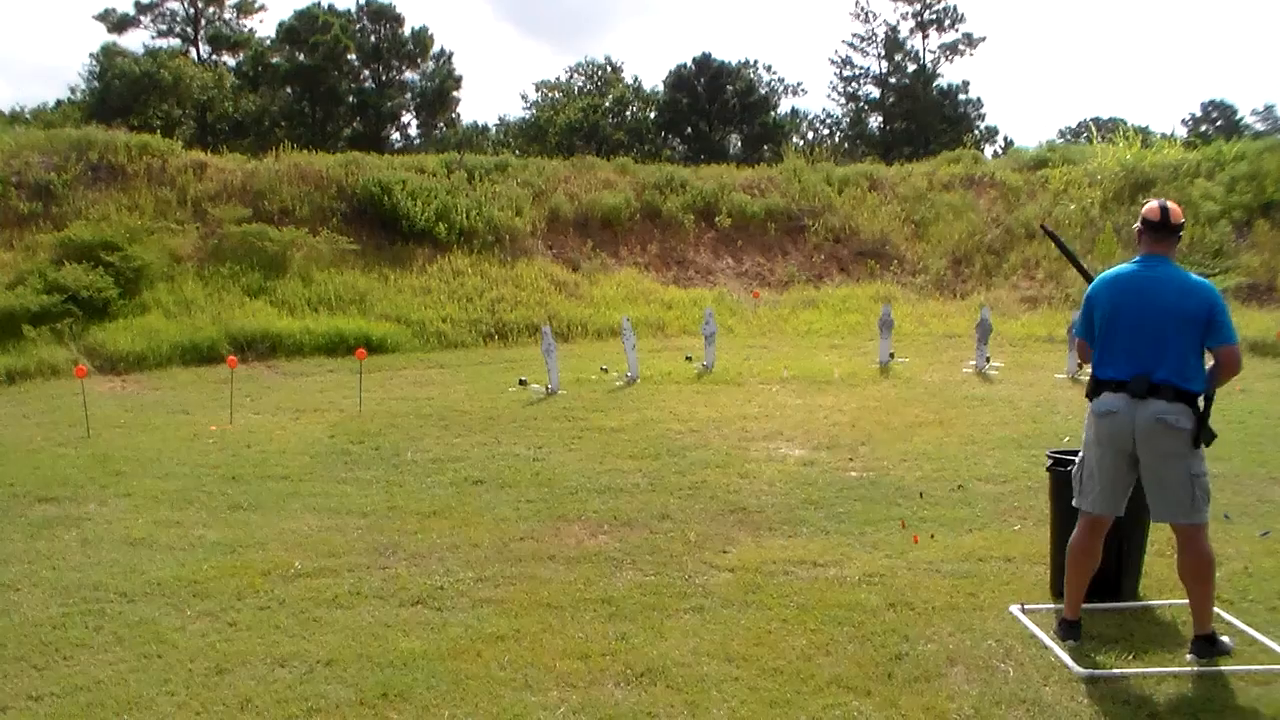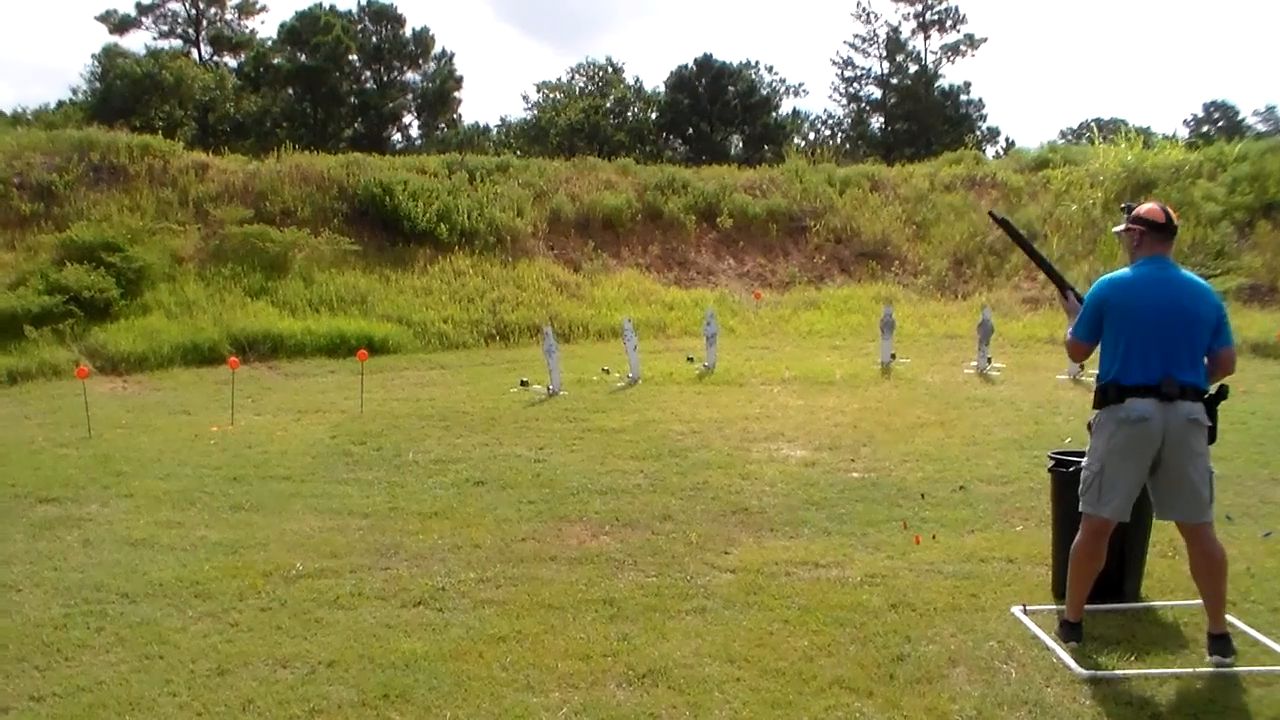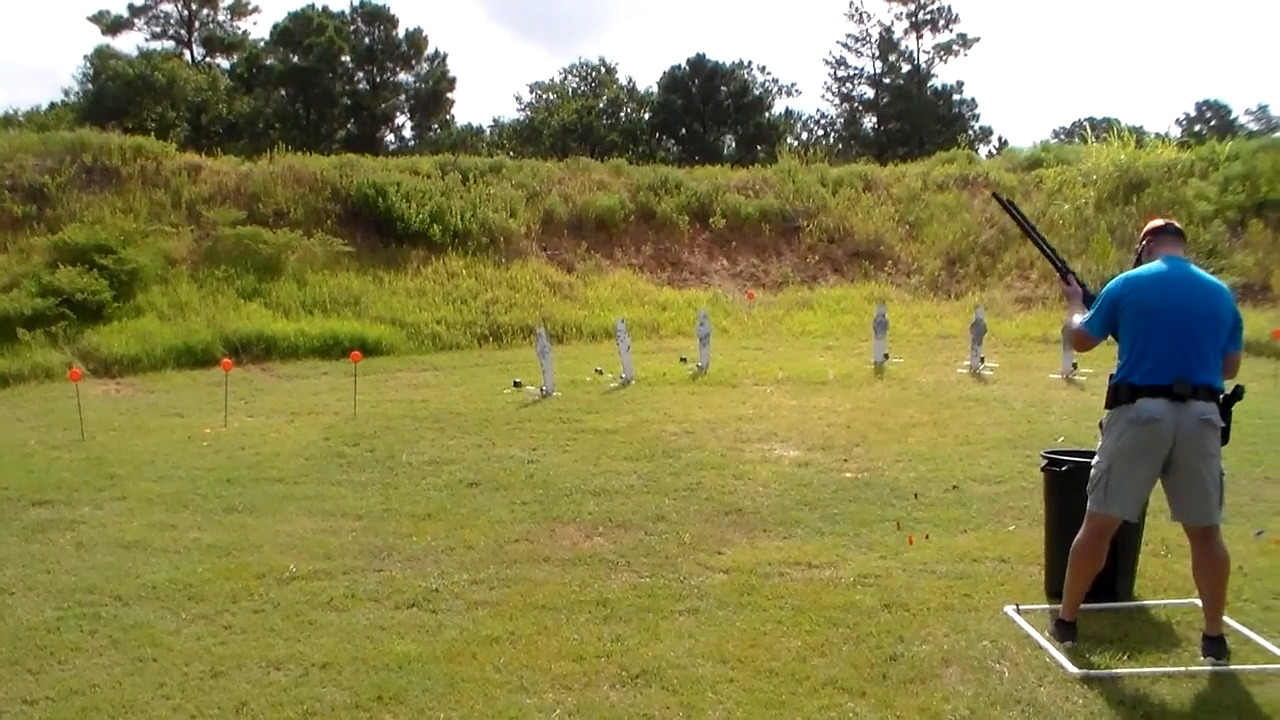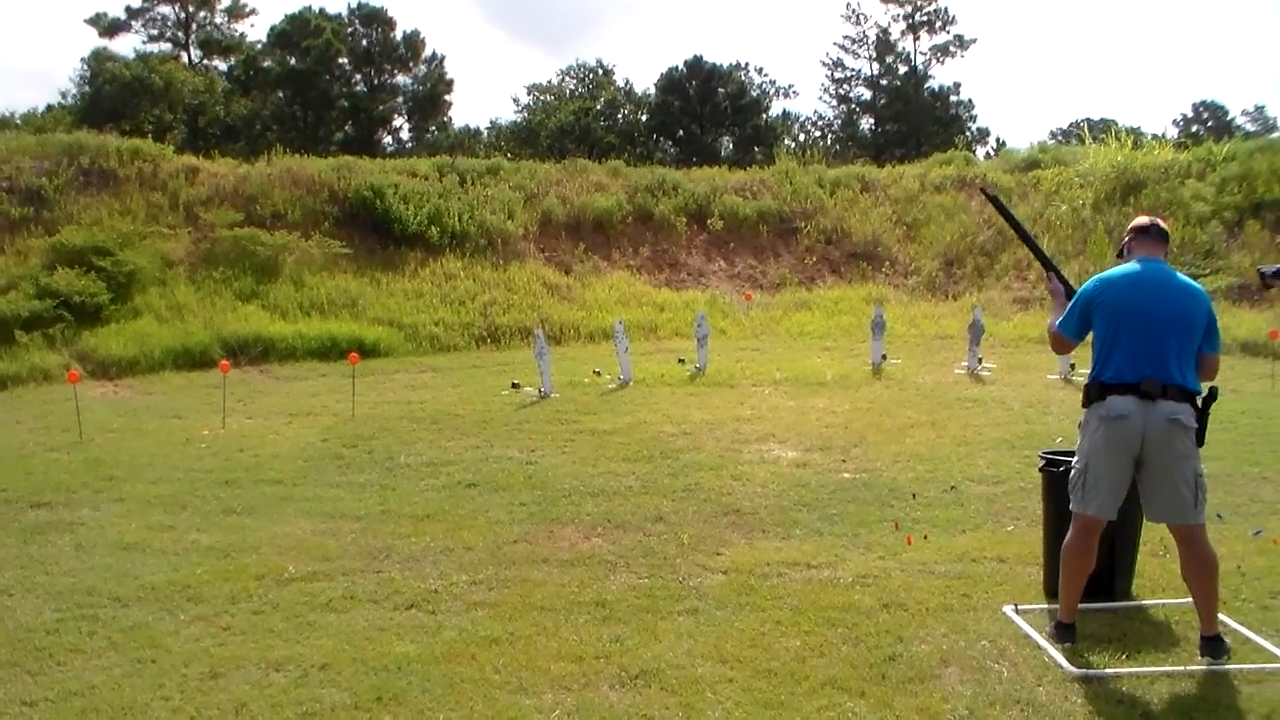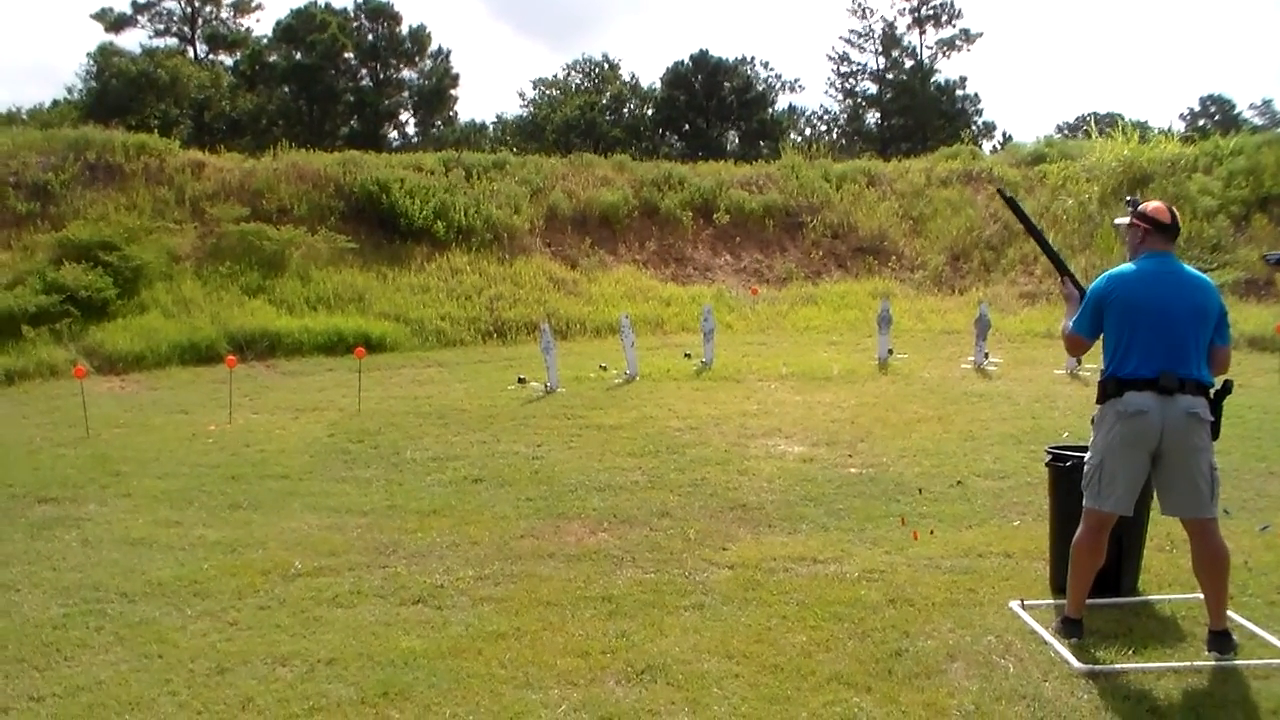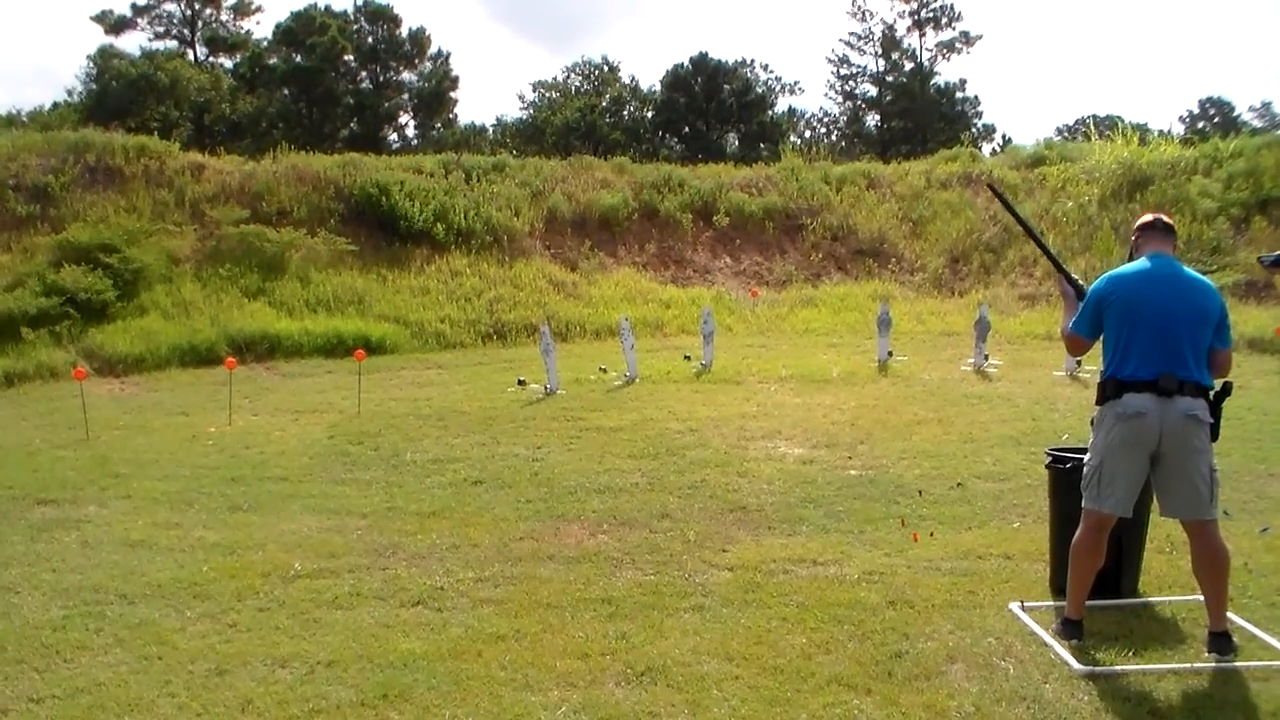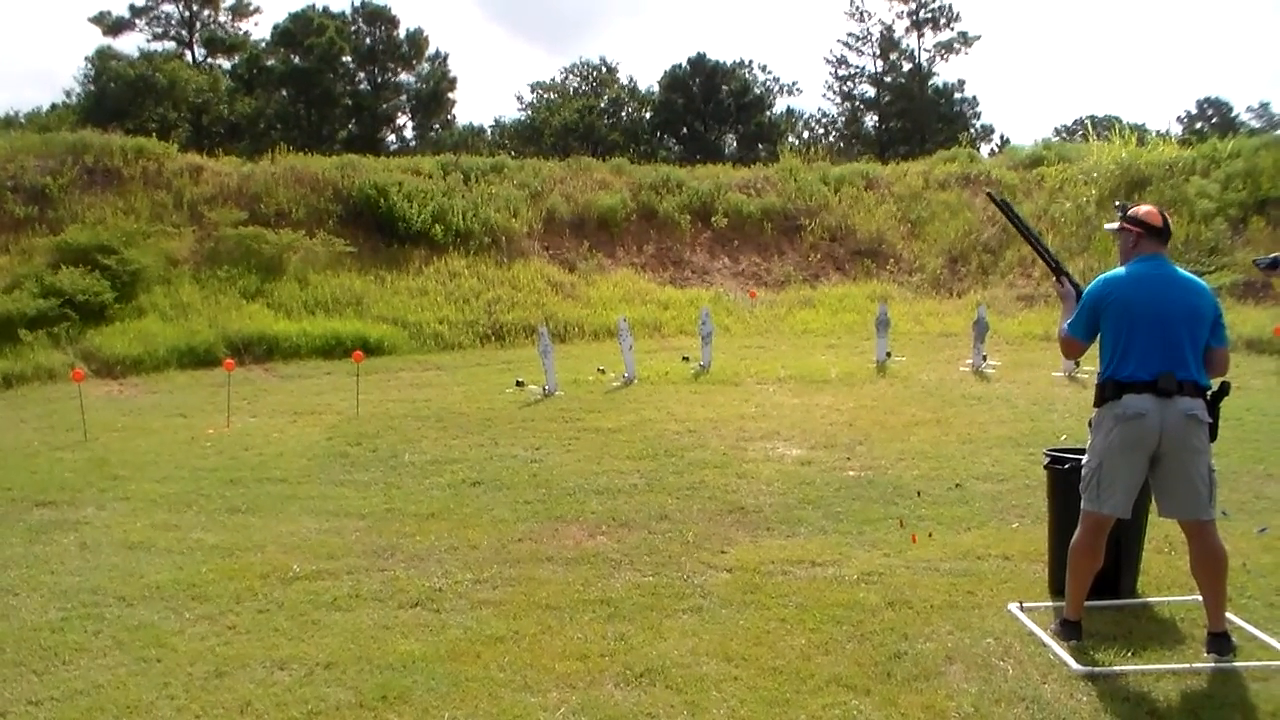
dt=0.5s
person 1, frame 1
left shoulder: (1103, 285)
right shoulder: (1201, 292)
left elbow: (1084, 353)
right elbow: (1230, 362)
right wrist: (1200, 385)
left hip: (1110, 411)
right hip: (1170, 416)
left knee: (1092, 521)
right knee: (1191, 529)
left ankle: (1070, 621)
right ankle: (1203, 636)
person 1, frame 2
left shoulder: (1110, 287)
right shoulder: (1204, 293)
left elbow: (1076, 351)
right elbow: (1225, 364)
left wrist: (1073, 315)
left hip: (1126, 414)
right hip: (1186, 417)
left knee: (1096, 524)
right knee: (1199, 528)
left ankle: (1071, 622)
right ankle: (1219, 636)
person 1, frame 3
left shoulder: (1129, 284)
right shoulder: (1221, 293)
left elbow: (1081, 340)
right elbow: (1231, 365)
left wrist: (1075, 303)
left hip: (1139, 413)
right hip: (1199, 417)
left knee: (1100, 522)
right knee: (1205, 530)
left ankle: (1065, 621)
right ankle: (1214, 637)
person 1, frame 4
left shoulder: (1102, 286)
right shoulder: (1196, 295)
left elbow: (1059, 343)
right elbow: (1208, 369)
left wrist: (1058, 301)
left hip: (1112, 413)
right hip: (1173, 416)
left knee: (1085, 523)
right knee: (1190, 529)
left ankle: (1065, 622)
right ankle: (1211, 636)
person 1, frame 5
left shoulder: (1112, 283)
right shoulder: (1206, 289)
left elbow: (1074, 345)
right elbow: (1221, 363)
left wrist: (1071, 302)
left hip: (1128, 409)
right hip: (1189, 411)
left knee: (1096, 518)
right knee: (1203, 524)
left ankle: (1072, 618)
right ankle: (1219, 631)
person 1, frame 6
left shoulder: (1112, 283)
right shoulder: (1207, 291)
left elbow: (1075, 345)
right elbow: (1222, 365)
left wrist: (1070, 301)
left hip: (1127, 409)
right hip: (1188, 412)
left knee: (1096, 519)
right knee: (1202, 524)
left ankle: (1072, 619)
right ankle: (1219, 632)
person 1, frame 7
left shoulder: (1107, 286)
right shoulder: (1201, 292)
left elbow: (1070, 348)
right elbow: (1219, 366)
left wrist: (1068, 303)
left hip: (1126, 411)
right hip: (1186, 413)
left knee: (1094, 520)
right knee: (1201, 526)
left ankle: (1071, 620)
right ankle: (1218, 632)
